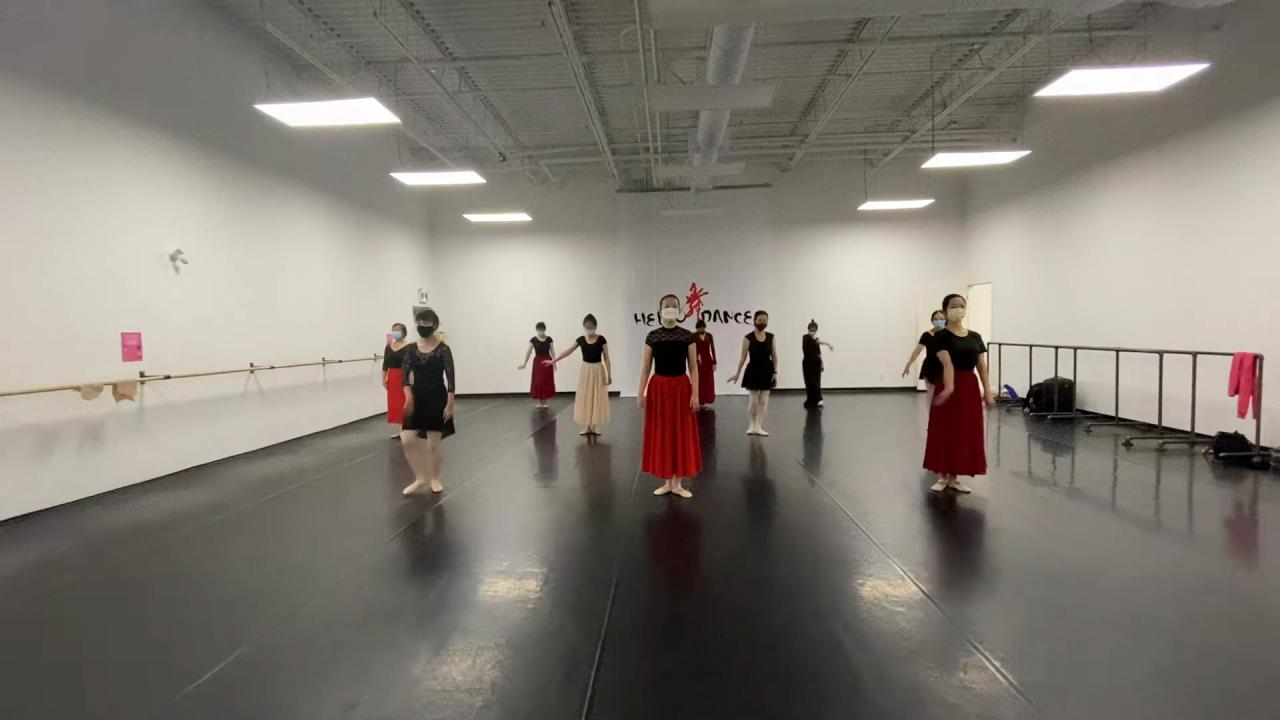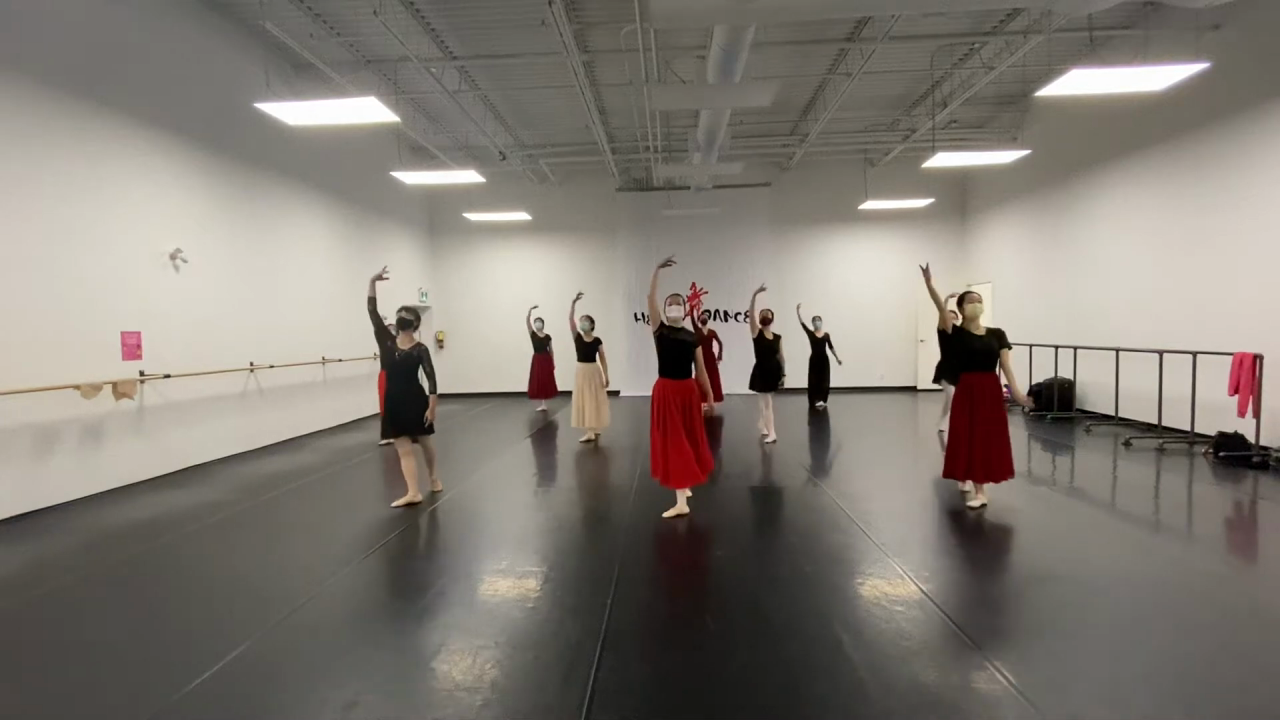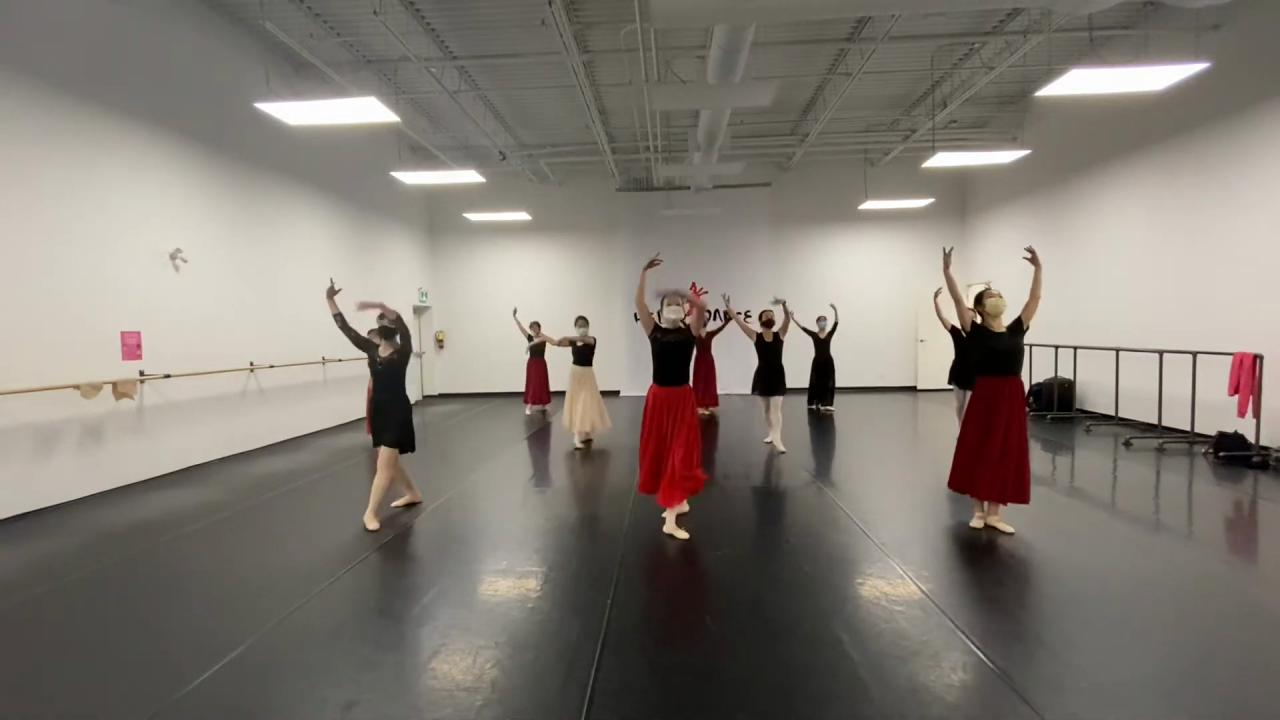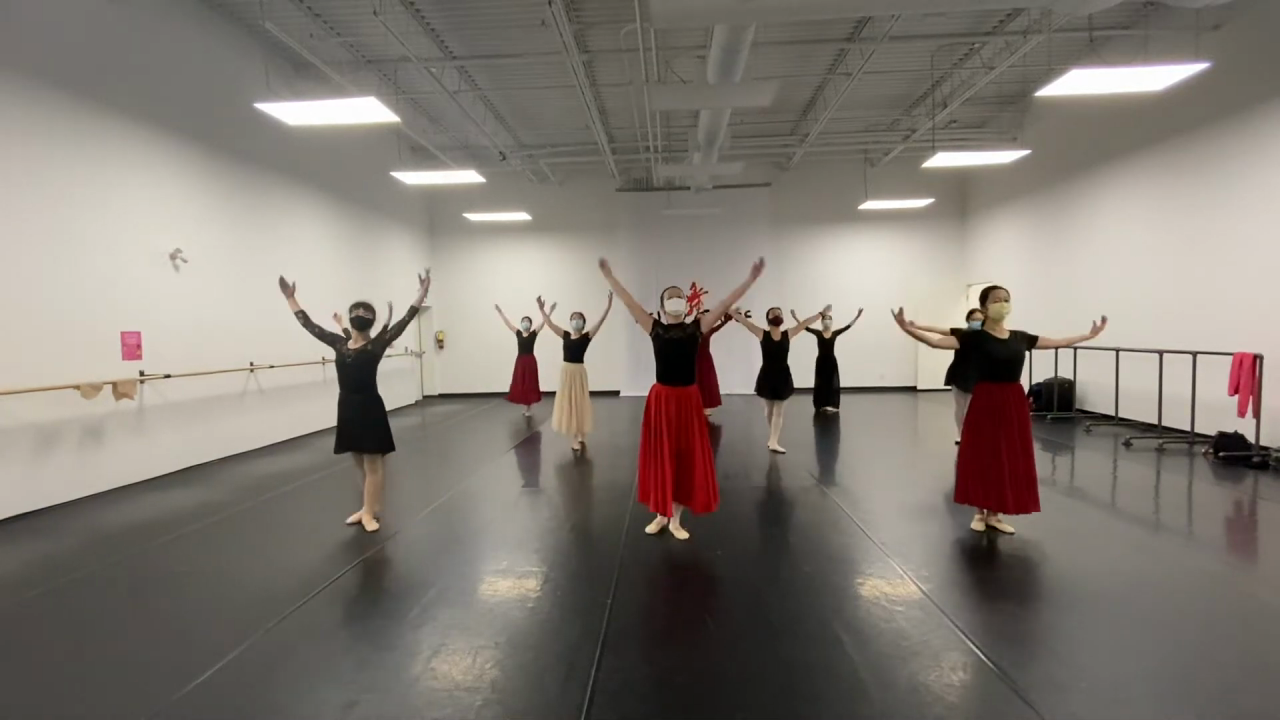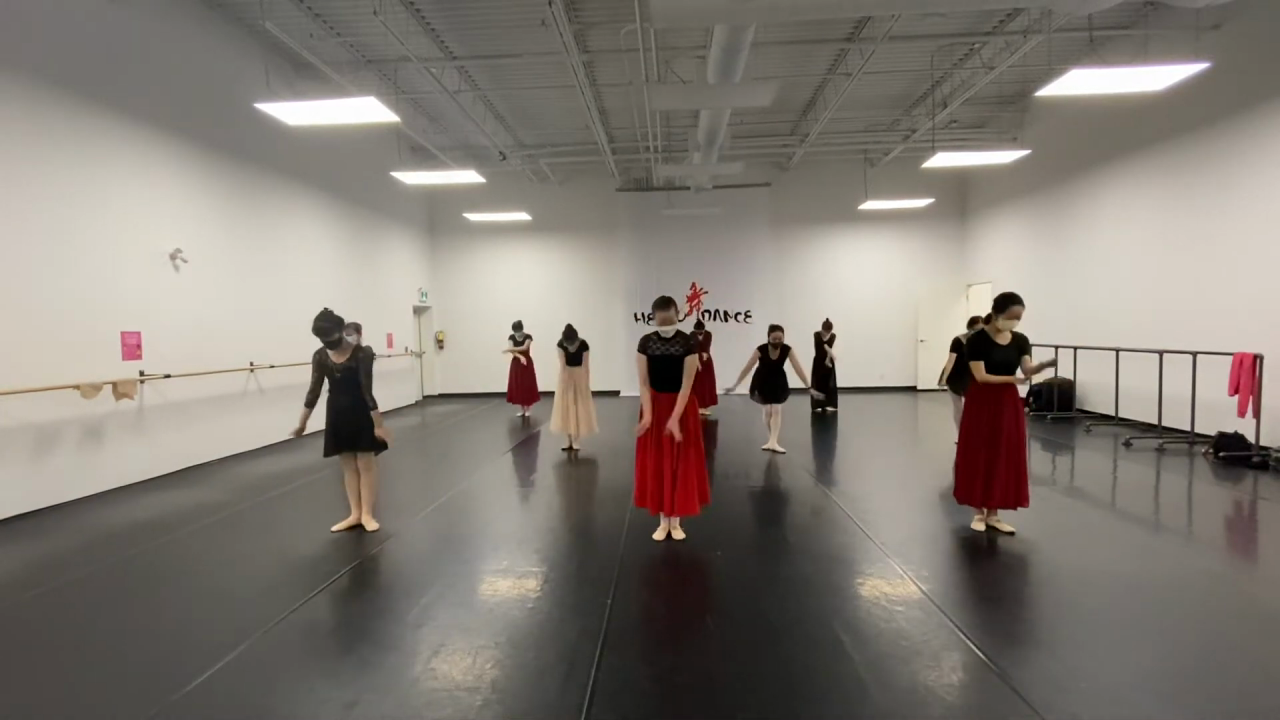
dt=1s
person 1, frame 1
left shoulder: (687, 336)
right shoulder: (653, 336)
left elbow: (693, 367)
right elbow: (646, 367)
left wrist: (695, 392)
right wrist: (641, 392)
left hip: (681, 386)
right hip: (659, 386)
left knee: (681, 435)
right knee: (661, 435)
left ankle: (677, 484)
right ankle: (667, 482)
person 1, frame 2
left shoulder: (692, 337)
right shoulder: (659, 330)
left elbow: (700, 369)
right elbow: (651, 298)
left wrist: (709, 395)
right wrist: (657, 270)
left hip: (688, 391)
right hip: (665, 390)
left knee: (688, 440)
right knee: (671, 442)
left ankle: (683, 484)
right ankle: (681, 501)
person 1, frame 3
left shoulder: (690, 332)
right shoulder: (654, 331)
left elbow: (701, 306)
right elbow: (638, 302)
left wrist: (681, 293)
right wrist: (644, 271)
left hip: (682, 397)
right hip: (658, 396)
left knee: (680, 454)
right knee: (659, 451)
left ankle: (670, 520)
right ankle: (677, 503)
person 1, frame 4
left shoulder: (696, 328)
right shoulder: (654, 328)
left elbow: (726, 304)
right elbow: (628, 301)
left wrist: (751, 278)
right wrist: (609, 275)
left hip: (688, 399)
right hip: (661, 399)
left knee: (688, 458)
right knee: (661, 458)
left ankle: (676, 519)
right ankle: (661, 514)
person 1, frame 5
left shoulder: (688, 343)
right shoulder: (646, 342)
left elbow: (687, 384)
right elbow: (642, 382)
left wrist: (675, 417)
right wrist: (646, 414)
left hip: (682, 406)
right hip: (656, 404)
left knee: (681, 464)
right knee: (657, 464)
left ankle: (676, 521)
right ankle: (663, 521)
person 2, frame 1
left shoulder: (975, 337)
right shoulder: (941, 336)
left elbow: (982, 366)
right elbow: (947, 361)
left wrist: (987, 391)
right wrist: (948, 387)
left hip: (970, 387)
right hip: (950, 386)
left knee: (967, 434)
right knee: (945, 433)
left ankle: (954, 478)
right ankle: (942, 477)
person 2, frame 2
left shoulder: (996, 334)
right shoulder: (956, 333)
left elbow: (1005, 362)
right elbow: (941, 308)
left wrist: (1016, 388)
right wrist: (928, 283)
left hip: (991, 390)
right hip: (966, 390)
left knee: (989, 438)
right knee: (968, 439)
left ankle: (980, 483)
right ankle: (978, 491)
person 2, frame 3
left shoulder: (1016, 330)
right shoulder: (975, 332)
left elbow: (1035, 299)
right elbow: (958, 300)
left wrist: (1038, 268)
right wrist: (947, 270)
left hip: (1013, 396)
right hip: (985, 396)
left knee: (1007, 455)
right knee: (979, 453)
left ankle: (994, 513)
right ankle: (979, 510)
person 2, frame 4
left shoulder: (1020, 338)
right shoulder: (975, 337)
left elbow: (1056, 343)
right elbow: (938, 342)
left wrist: (1089, 335)
right wrist: (909, 329)
left hip: (1015, 402)
right hip: (986, 402)
left knee: (1012, 459)
right knee: (983, 458)
left ankle: (994, 514)
right ankle: (980, 513)
person 2, frame 5
left shoulder: (1021, 341)
right shoulder: (977, 340)
left elbow: (1027, 371)
right elbow: (981, 376)
left wrist: (1038, 368)
right wrist: (1014, 379)
left hip: (1009, 402)
right hip: (982, 402)
left knee: (1006, 457)
right knee: (980, 457)
left ankle: (994, 514)
right ankle: (979, 513)
person 3, frame 1
left shoulder: (443, 349)
right shoulder: (412, 349)
left elbow: (450, 378)
right elbow: (405, 375)
left wrist: (450, 404)
right wrist: (408, 395)
left hip: (437, 399)
right hip: (417, 399)
left knee: (434, 443)
right knee: (407, 440)
left ankle: (434, 478)
right ankle: (421, 478)
person 3, frame 2
left shoulder: (420, 349)
right shoulder: (387, 341)
left elbow: (431, 379)
right elbow: (373, 312)
left wrist: (432, 407)
right wrist: (373, 283)
left hip: (414, 400)
right hip: (393, 401)
left knee: (425, 443)
right knee: (404, 449)
left ankle: (433, 477)
right ankle: (413, 493)
person 3, frame 3
left shoulder: (403, 351)
right shoulder: (372, 349)
left elbow: (403, 327)
right elbow: (345, 328)
left wrist: (380, 306)
right wrist: (331, 300)
left hip: (397, 408)
right hip: (377, 407)
left knee: (384, 463)
right knee: (390, 459)
left ankle: (370, 512)
right ankle: (413, 493)
person 3, frame 4
left shoulder: (377, 344)
right shoulder: (339, 343)
left elbow: (404, 322)
right elbow: (309, 325)
left wrist: (422, 294)
right wrist: (291, 299)
left hip: (370, 408)
right hip: (347, 408)
left knee: (372, 464)
right knee: (358, 462)
left ankle: (369, 513)
right ankle: (372, 505)
person 3, frame 5
left shoulder: (362, 353)
right shoulder: (320, 356)
left elbow: (367, 390)
right elbow: (315, 390)
left wrist: (378, 424)
right wrist: (302, 422)
left hip: (360, 411)
right hip: (337, 413)
left knee: (366, 465)
right knee: (348, 466)
left ankle: (367, 514)
right ankle: (355, 514)
